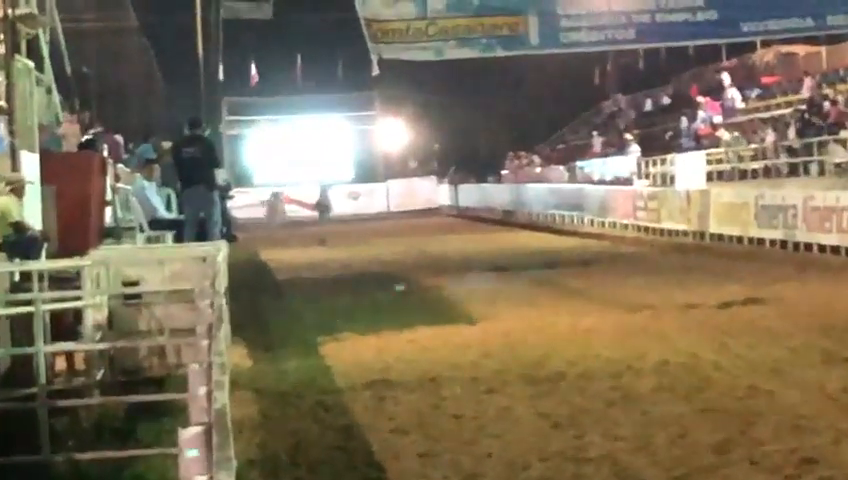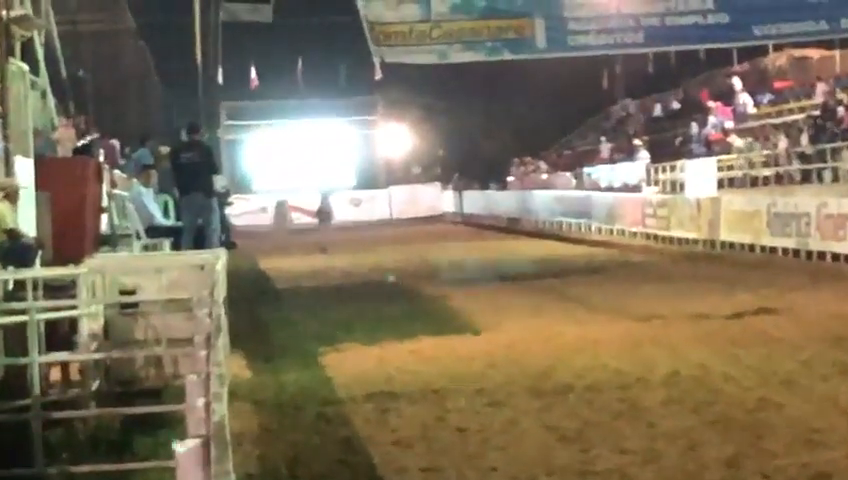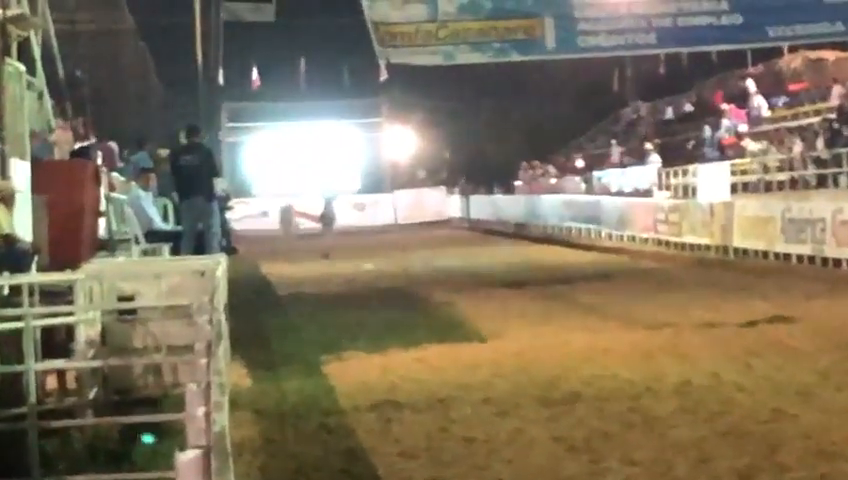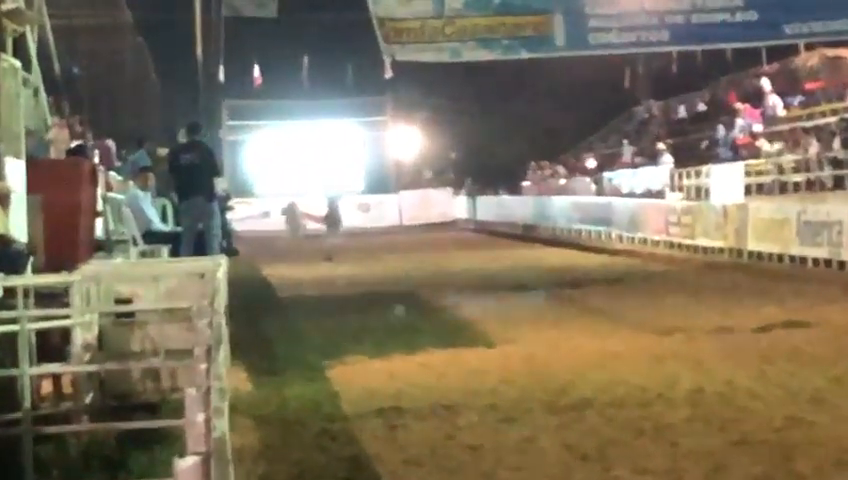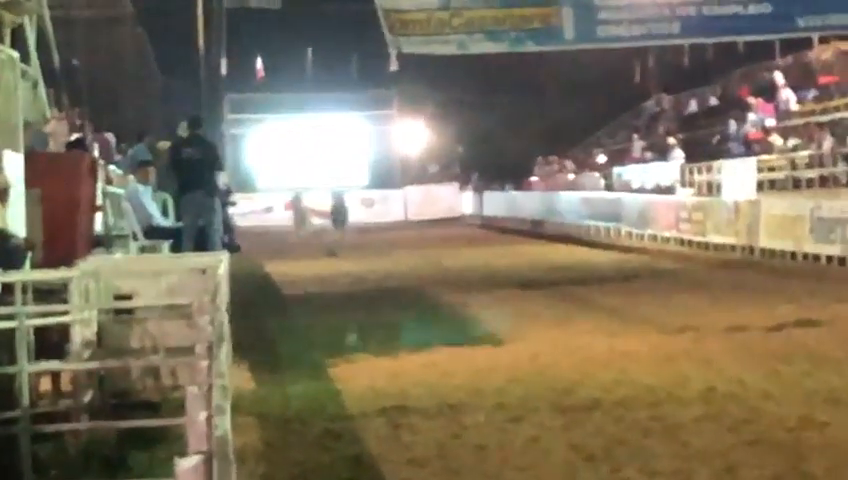
dt=0.2s
person 1, frame 1
left shoulder: (178, 145)
right shoulder: (206, 143)
left elbow: (176, 165)
right elbow: (216, 164)
left hip: (187, 188)
right hip: (207, 186)
left knee: (190, 222)
right knee: (213, 221)
person 1, frame 2
left shoulder: (176, 151)
right shoulder: (205, 148)
left elbow: (174, 172)
right elbow: (214, 171)
left hip: (186, 194)
right hip: (205, 193)
left knee: (187, 229)
right knee: (212, 229)
person 1, frame 3
left shoulder: (176, 153)
right shoulder: (205, 151)
left elbow: (173, 175)
right elbow: (215, 174)
left hip: (186, 198)
right hip: (205, 196)
left knee: (187, 234)
right knee: (212, 233)
person 1, frame 4
left shoulder: (175, 152)
right shoulder: (206, 149)
left elbow: (172, 174)
right elbow: (216, 173)
left hip: (185, 198)
right hip: (206, 197)
left knee: (187, 235)
right knee: (212, 235)
person 1, frame 5
left shoulder: (177, 146)
right shoulder: (208, 145)
left elbow: (173, 169)
right elbow: (218, 168)
left hip: (186, 193)
right hip: (207, 192)
left knee: (188, 231)
right knee: (214, 230)
